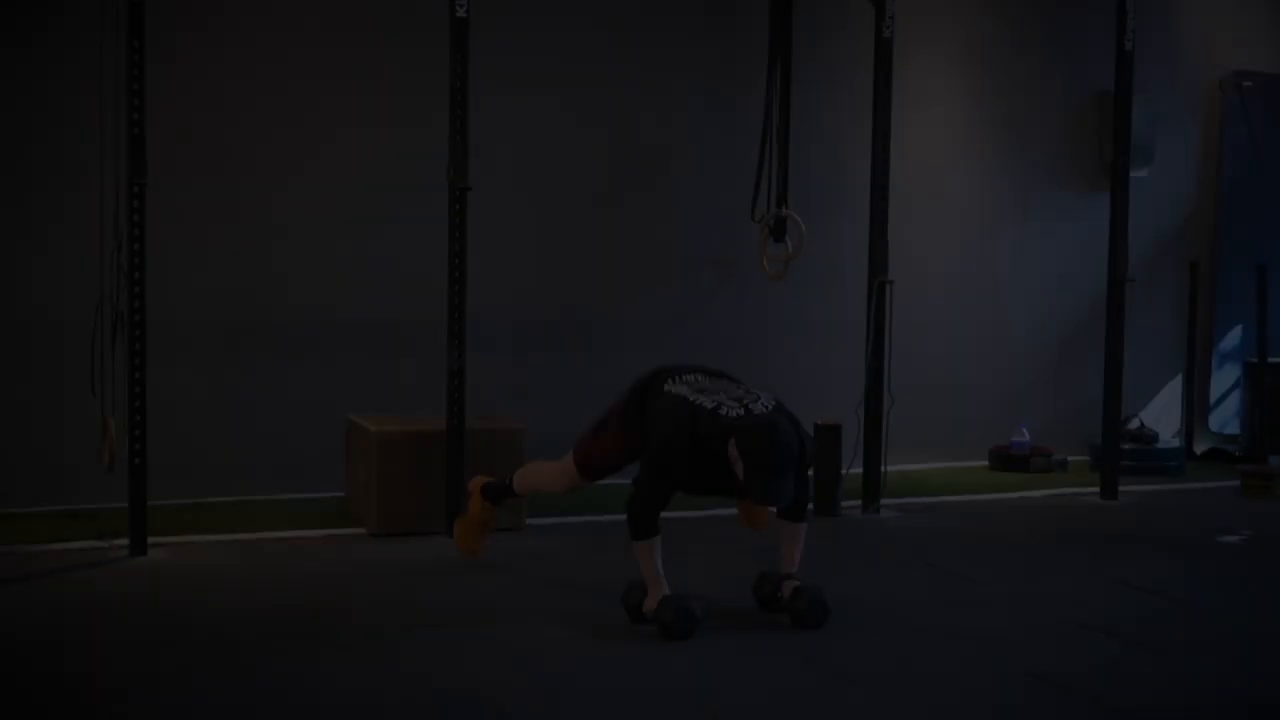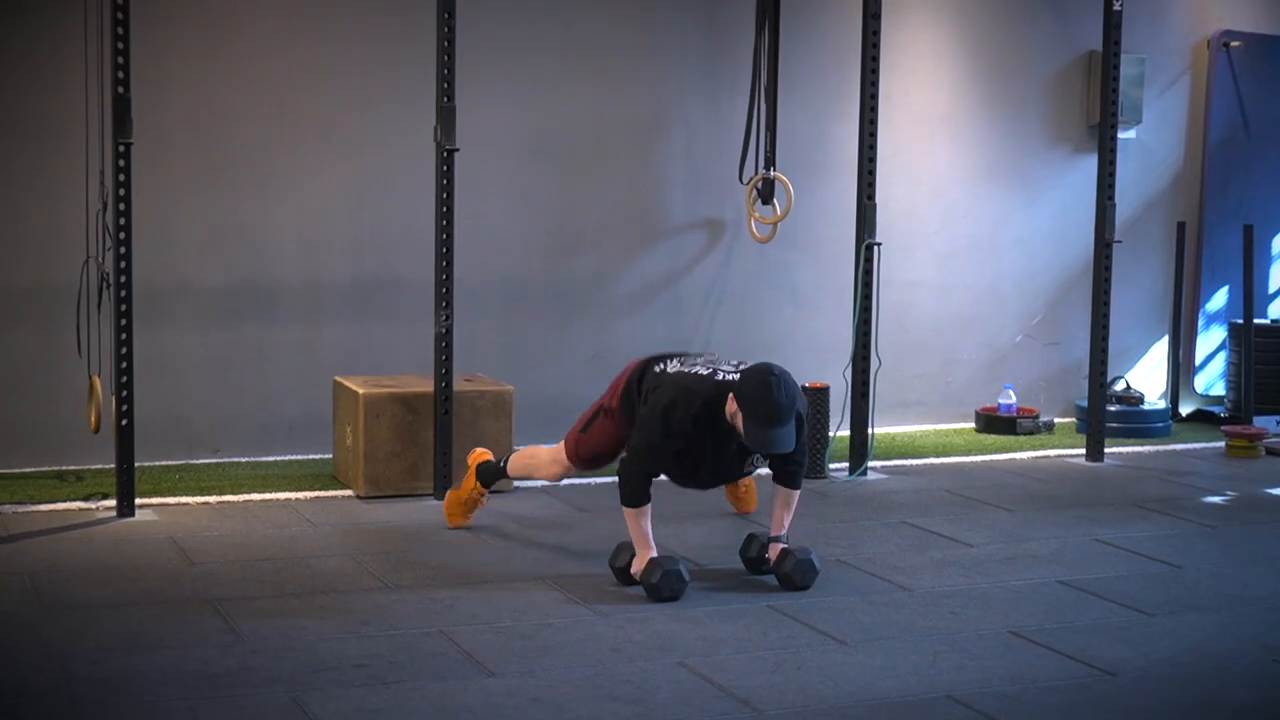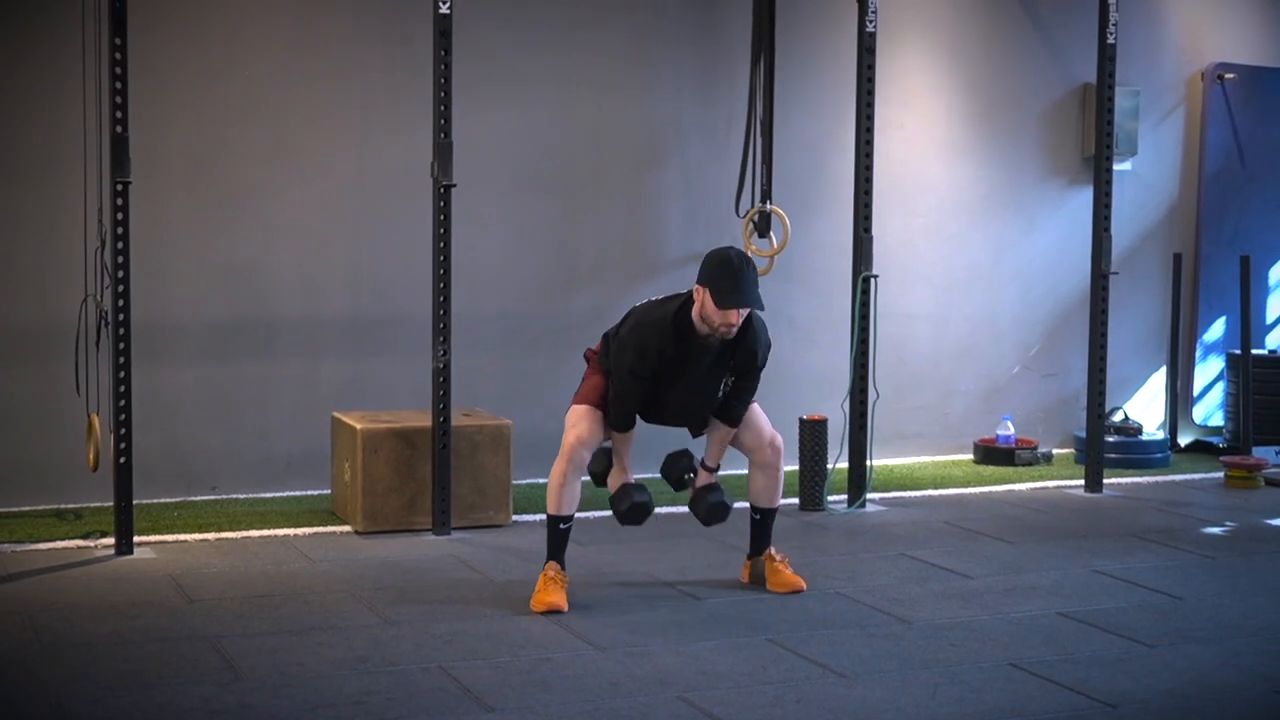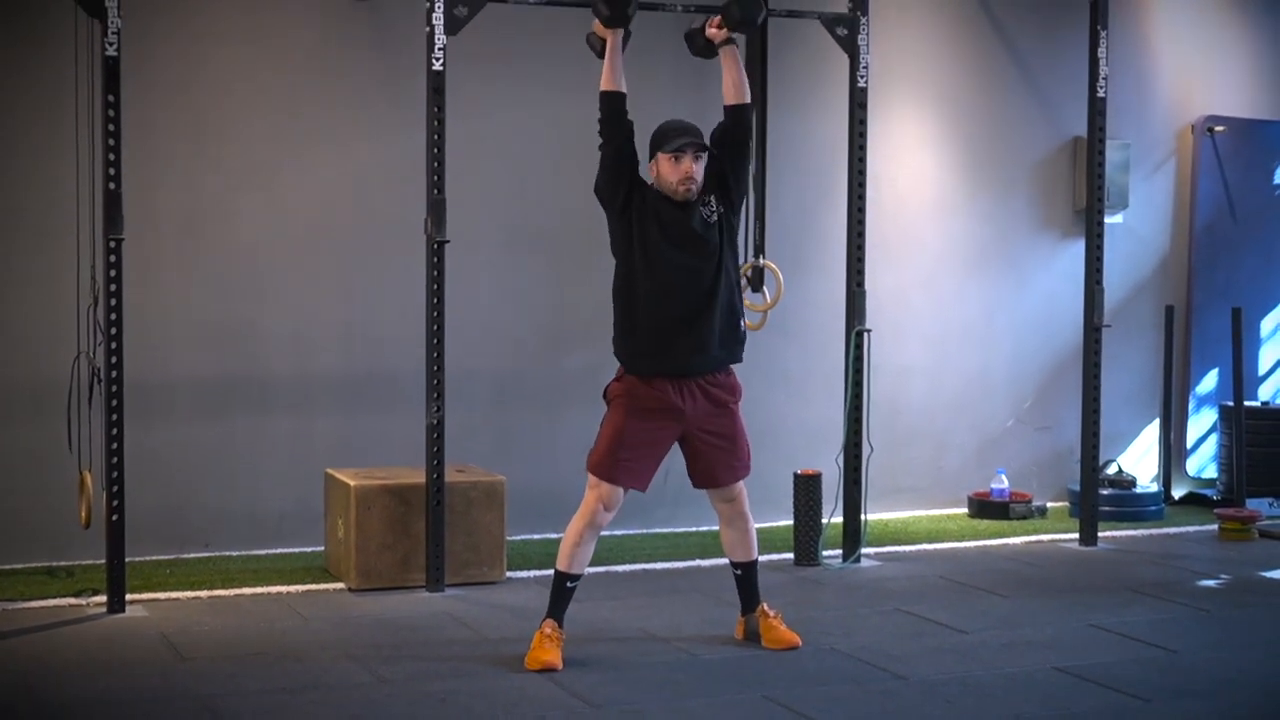
dt=1s
person 1, frame 1
left shoulder: (790, 439)
right shoulder: (684, 436)
left elbow: (794, 505)
right elbow: (643, 508)
left wrist: (790, 577)
right wrist: (657, 590)
right hip: (651, 399)
right knee: (565, 477)
left ankle: (745, 495)
right ankle: (487, 494)
person 1, frame 2
left shoulder: (787, 410)
right shoulder: (683, 402)
left elbow: (791, 471)
right elbow: (634, 473)
left wrist: (778, 539)
right wrist: (644, 551)
right hip: (640, 390)
right knee: (559, 464)
left ankle: (732, 470)
right ankle: (485, 471)
person 1, frame 3
left shoulder: (753, 338)
right shoulder: (648, 328)
left elbow: (733, 406)
right elbow: (623, 406)
left wrist: (709, 467)
right wrist: (621, 469)
right hip: (618, 376)
left knee: (769, 446)
right knee: (576, 445)
left ankle: (760, 558)
right ankle: (553, 569)
person 1, frame 4
left shoulder: (721, 201)
right shoulder: (630, 206)
left elbow: (738, 125)
right elbow: (614, 130)
left wrist: (728, 48)
right wrist: (612, 45)
left hip: (713, 389)
right hip: (644, 390)
left knee: (734, 503)
right knee: (598, 506)
left ankle: (754, 615)
right ankle: (551, 626)
